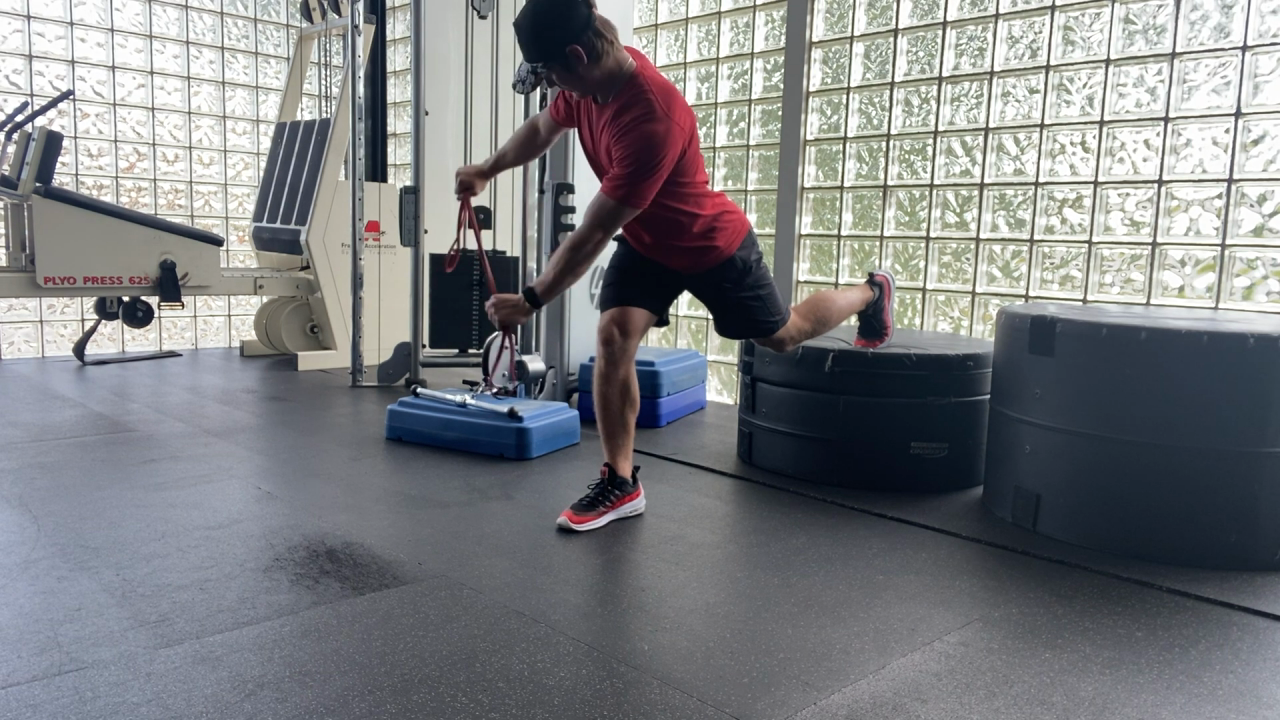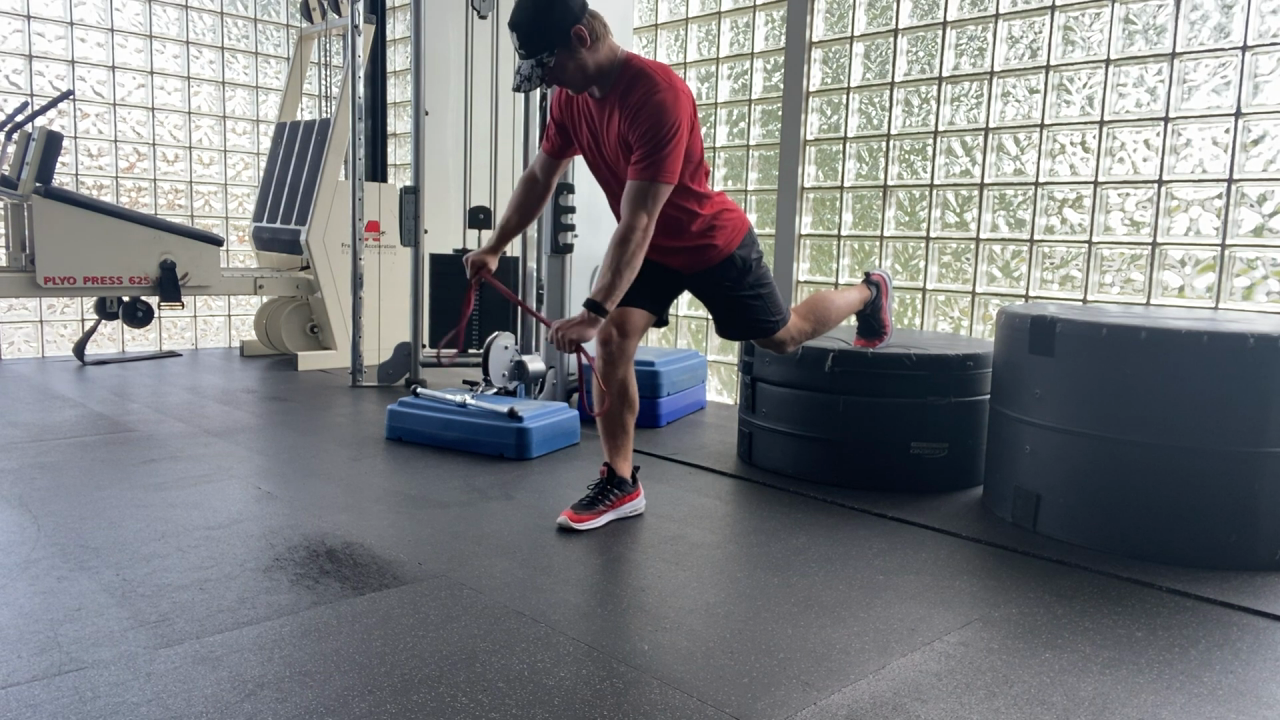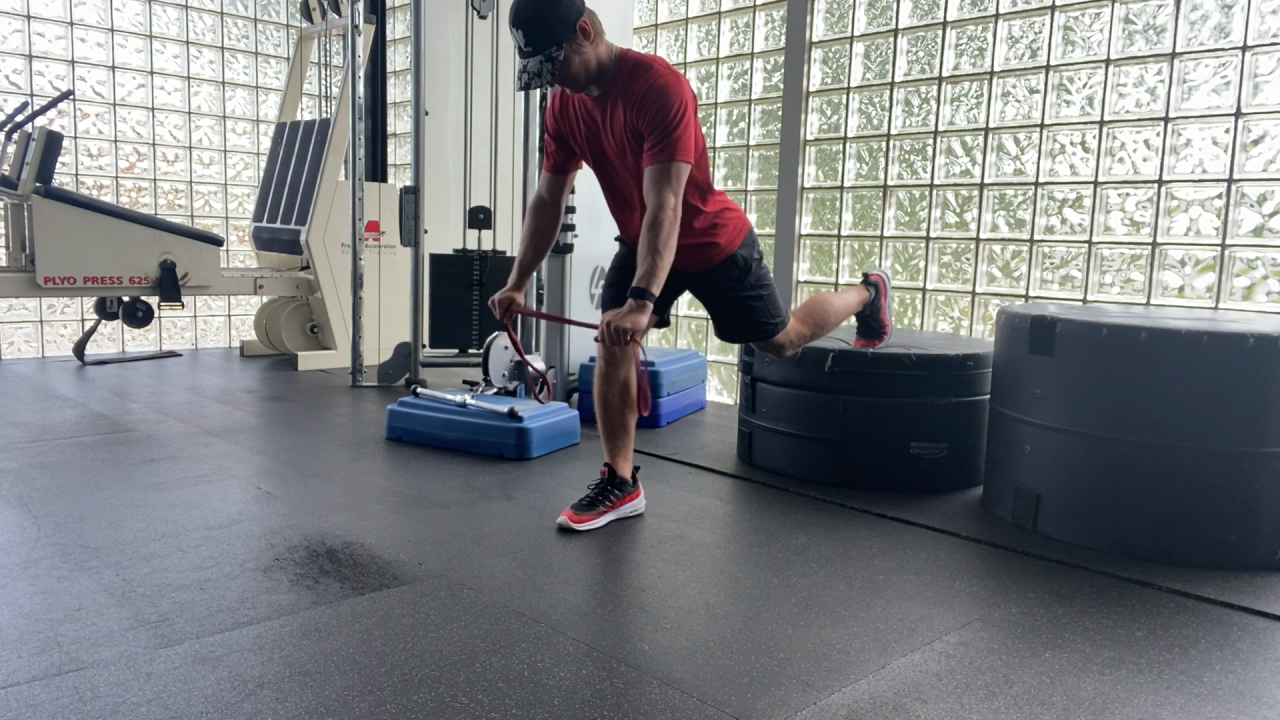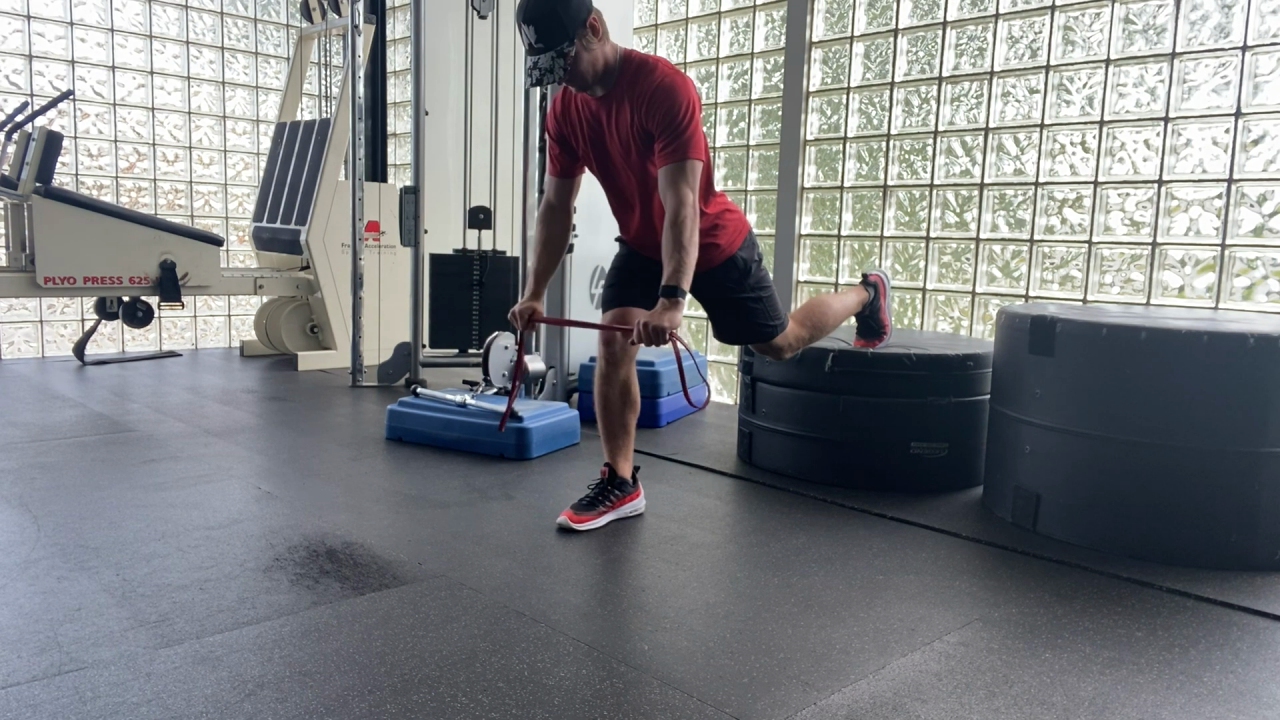
dt=0.3s
person 1, frame 1
left shoulder: (653, 119)
right shoulder: (585, 86)
left elbow: (593, 233)
right elbow: (541, 131)
left wrist: (530, 299)
right wrist: (486, 170)
left hip: (712, 244)
right hip: (645, 243)
left knee: (781, 334)
right knee: (613, 337)
left ankle: (871, 292)
right ankle: (620, 483)
person 1, frame 2
left shoulder: (657, 96)
right shoulder: (571, 96)
left elbow: (637, 223)
right elbow: (539, 178)
left wrist: (594, 311)
right wrist: (494, 246)
left hip: (712, 243)
right hip: (650, 247)
left knee: (782, 337)
right knee: (613, 341)
left ankle: (868, 292)
right ankle: (620, 483)
person 1, frame 3
left shoulder: (658, 87)
right shoulder: (564, 107)
left elbow: (664, 208)
right elbow: (547, 199)
left wrist: (643, 302)
right wrist: (517, 283)
left hip: (713, 241)
right hip: (640, 241)
left knee: (781, 339)
right knee: (612, 344)
left ankle: (868, 292)
right ankle: (621, 483)
person 1, frame 4
left shoulder: (663, 87)
right shoulder: (564, 109)
left elbow: (682, 206)
right elbow: (556, 206)
left wrist: (672, 298)
right wrist: (534, 293)
left hip: (714, 244)
right hip: (642, 245)
left knee: (780, 344)
right knee: (613, 343)
left ankle: (867, 293)
right ankle: (621, 483)
